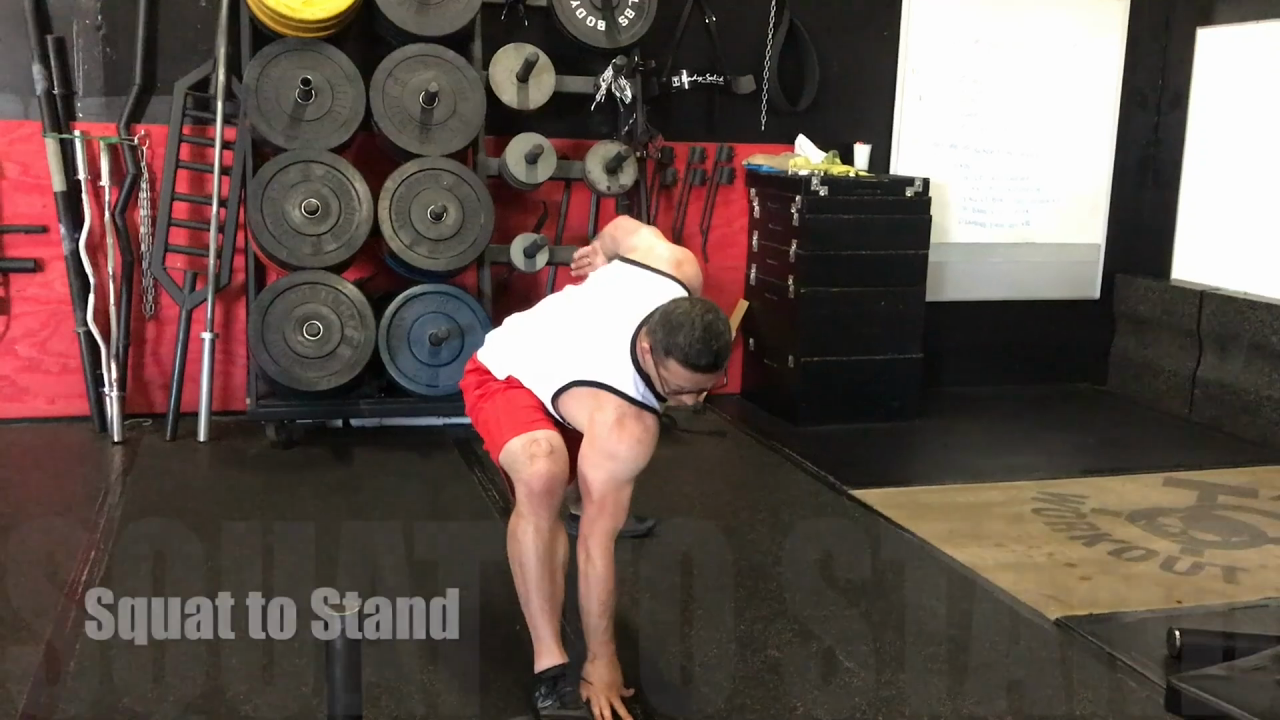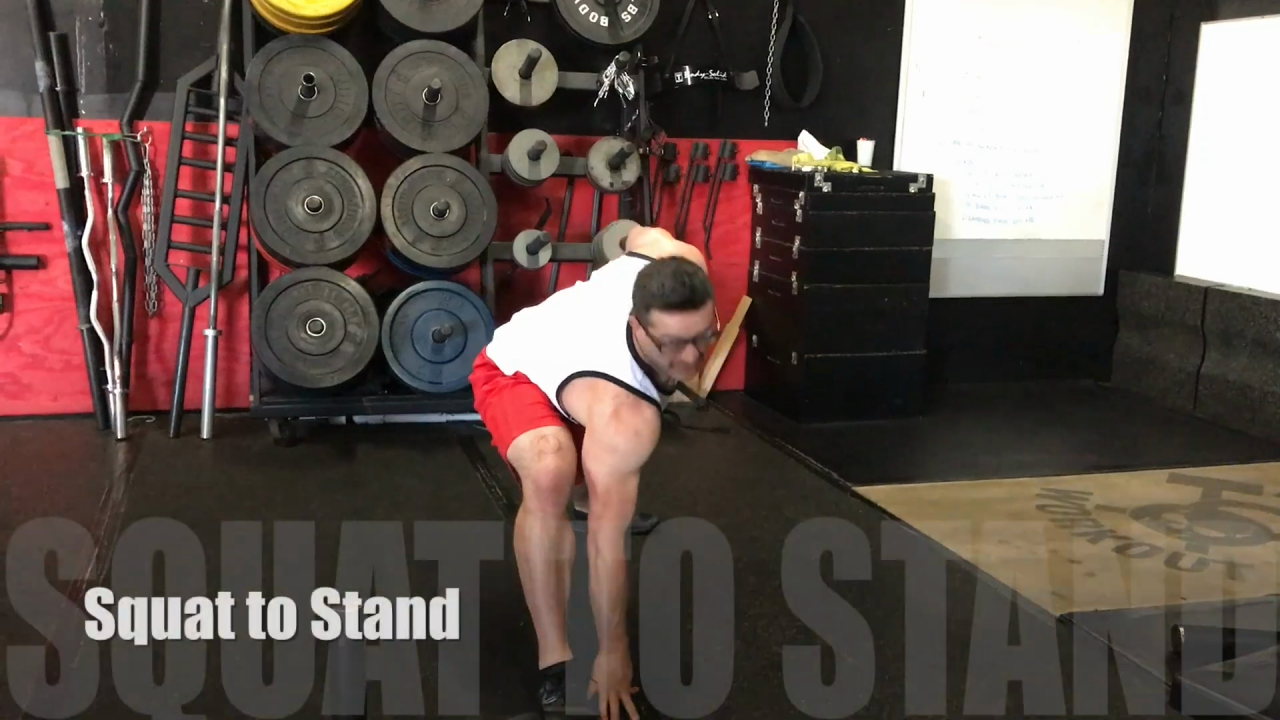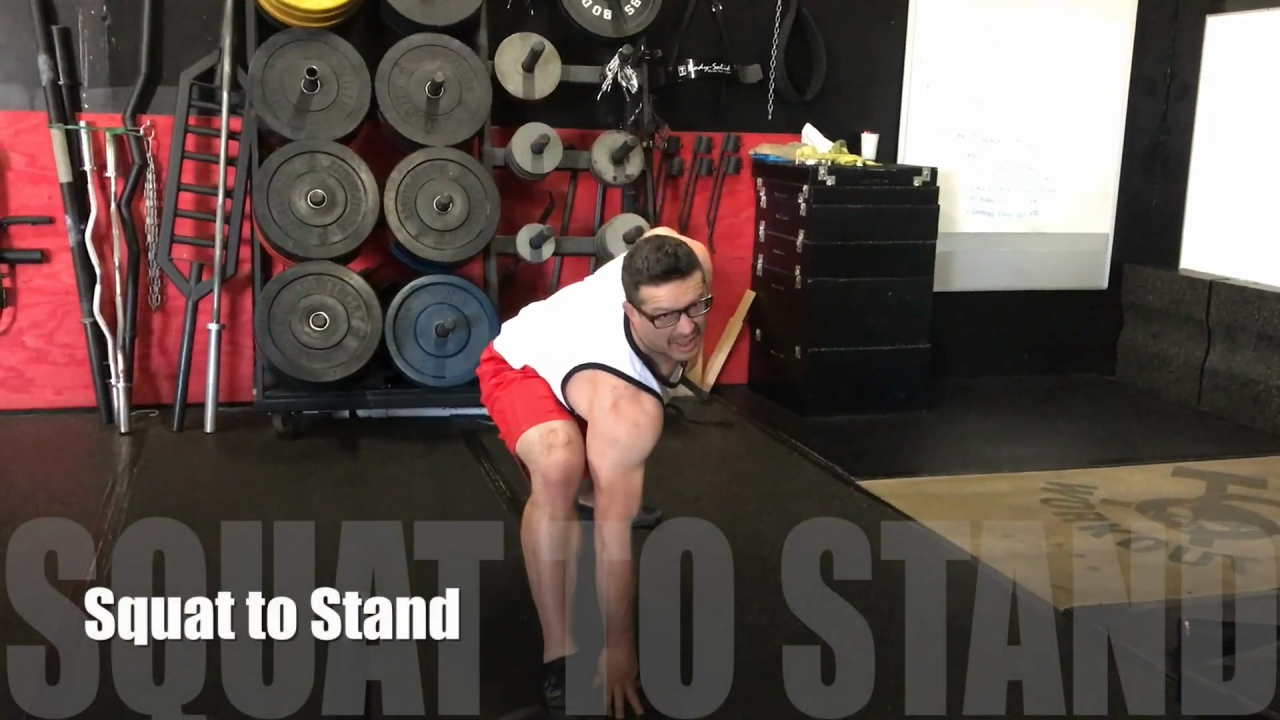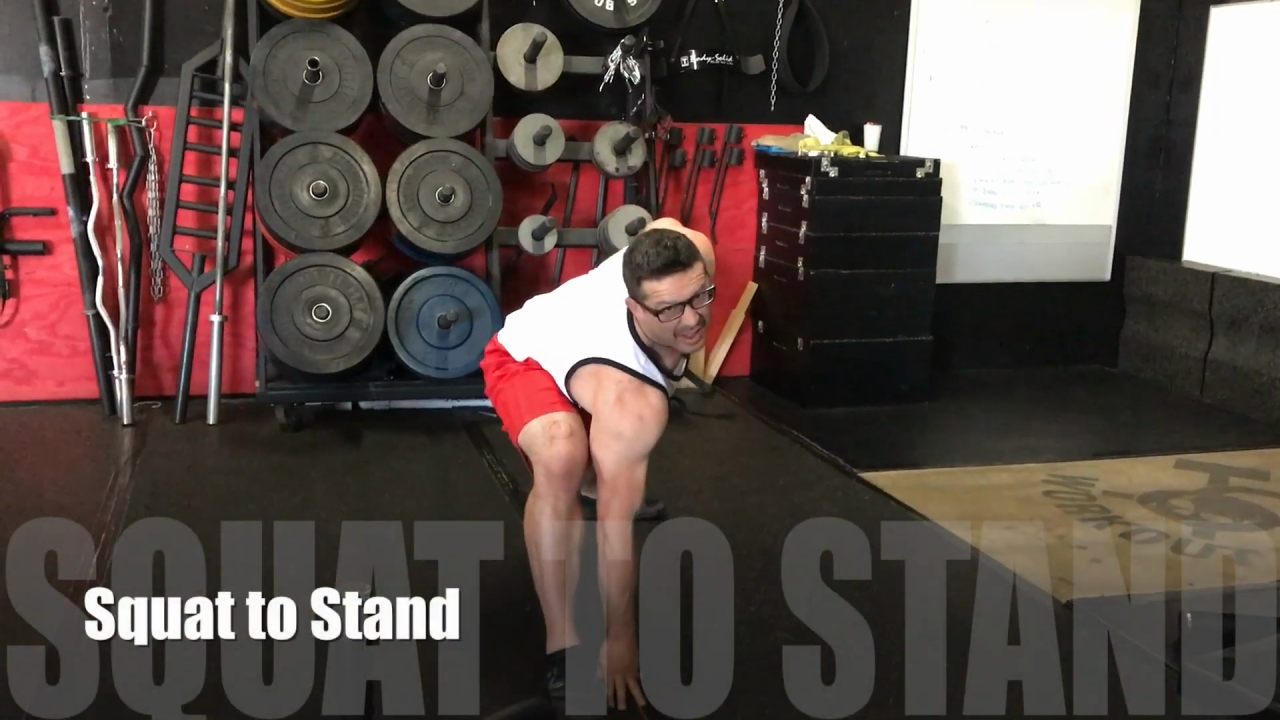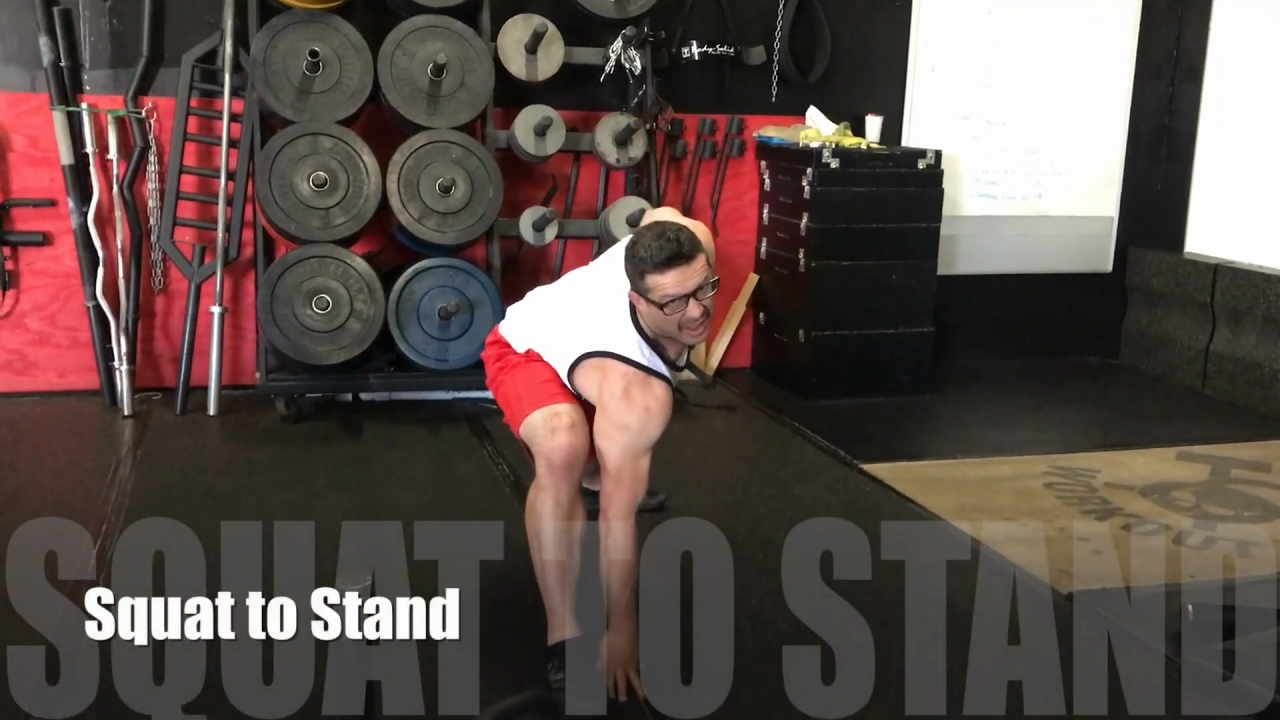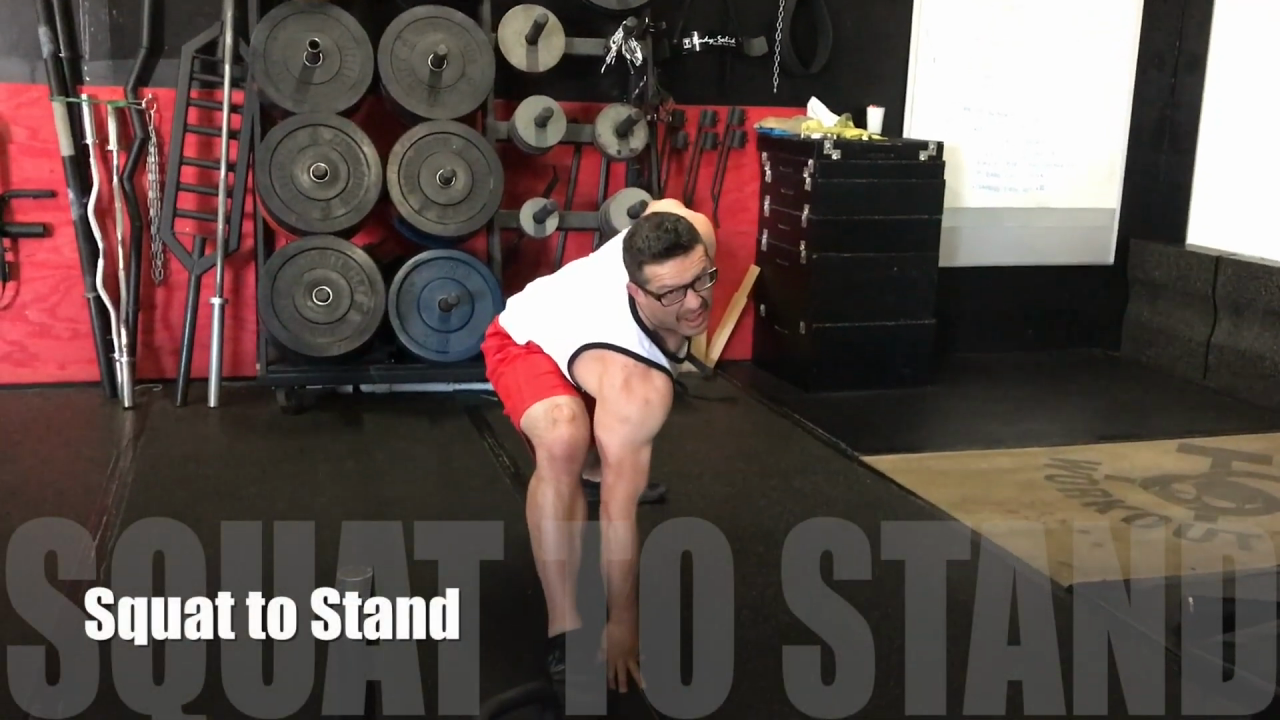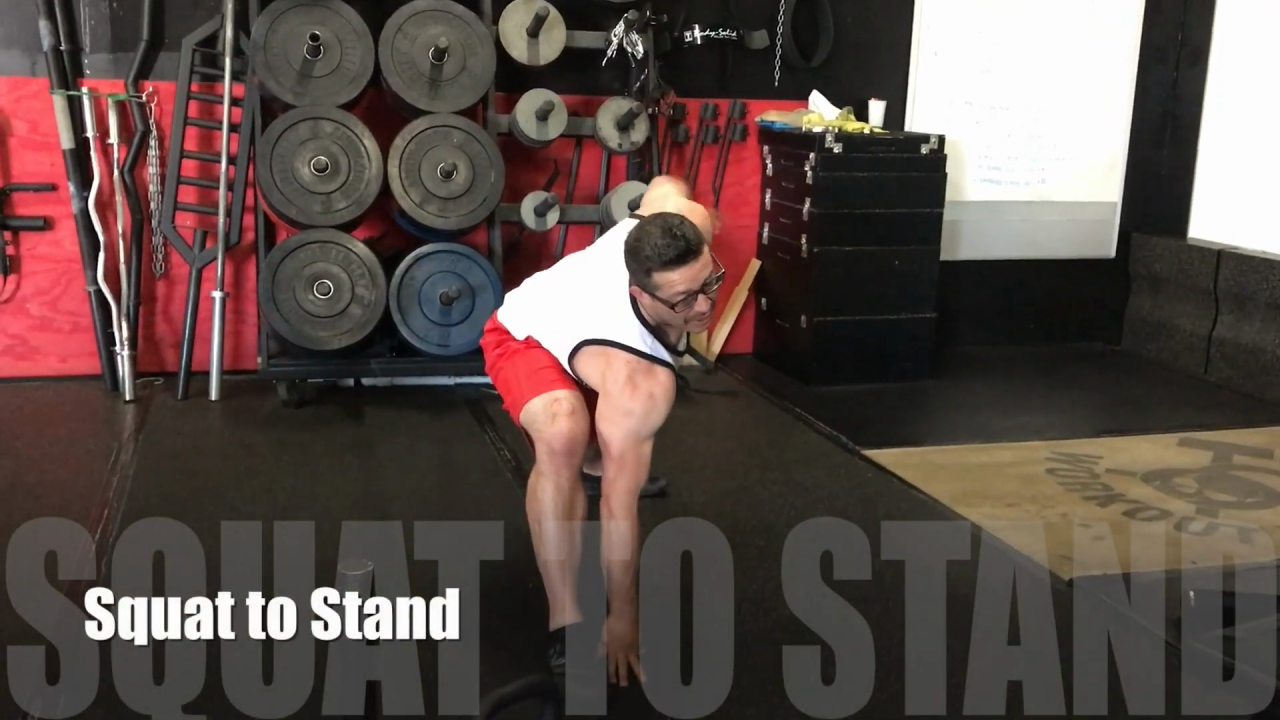
dt=0.2s
person 1, frame 1
left shoulder: (677, 267)
right shoulder: (623, 424)
left elbow: (621, 224)
right elbow: (596, 543)
left wrist: (603, 249)
right wrist: (601, 661)
left hip: (554, 345)
right hip: (505, 375)
right knee: (542, 477)
left ankle: (581, 484)
right ankle: (551, 666)
person 1, frame 2
left shoulder: (683, 265)
right shoulder: (622, 413)
left elbow: (642, 235)
right elbow: (606, 538)
right wrist: (613, 657)
left hip: (560, 340)
right hip: (514, 371)
right knee: (551, 472)
left ankle: (591, 479)
right ankle: (555, 662)
person 1, frame 3
left shoulder: (688, 260)
right shoulder: (624, 405)
left elbow: (657, 235)
right elbow: (612, 533)
right wrist: (619, 650)
left hip: (566, 333)
right hip: (521, 364)
right knee: (560, 466)
left ankle: (598, 475)
right ankle: (560, 656)
person 1, frame 4
left shoulder: (692, 253)
right shoulder: (628, 398)
left elbow: (663, 226)
right elbow: (615, 525)
right wrist: (621, 642)
left hip: (572, 326)
right hip: (526, 357)
right knee: (562, 460)
left ankle: (599, 476)
right ankle: (563, 647)
person 1, frame 5
left shoulder: (690, 244)
right shoulder: (635, 392)
left elbow: (661, 214)
right elbow: (618, 516)
right wrist: (622, 634)
left hip: (574, 318)
right hip: (527, 349)
right knee: (563, 450)
left ankle: (599, 462)
right ankle: (564, 639)
person 1, frame 6
left shoulder: (688, 233)
right shoulder: (634, 384)
left elbow: (661, 205)
right elbow: (618, 509)
right wrist: (622, 626)
left hip: (574, 312)
right hip: (527, 340)
right knee: (565, 442)
left ankle: (597, 459)
right ankle: (564, 630)
person 1, frame 7
left shoulder: (685, 224)
right shoulder: (638, 382)
left elbow: (665, 185)
right elbow: (619, 505)
right wrist: (623, 621)
left hip: (572, 305)
right hip: (525, 334)
right knee: (564, 435)
left ankle: (594, 450)
right ankle: (566, 622)
